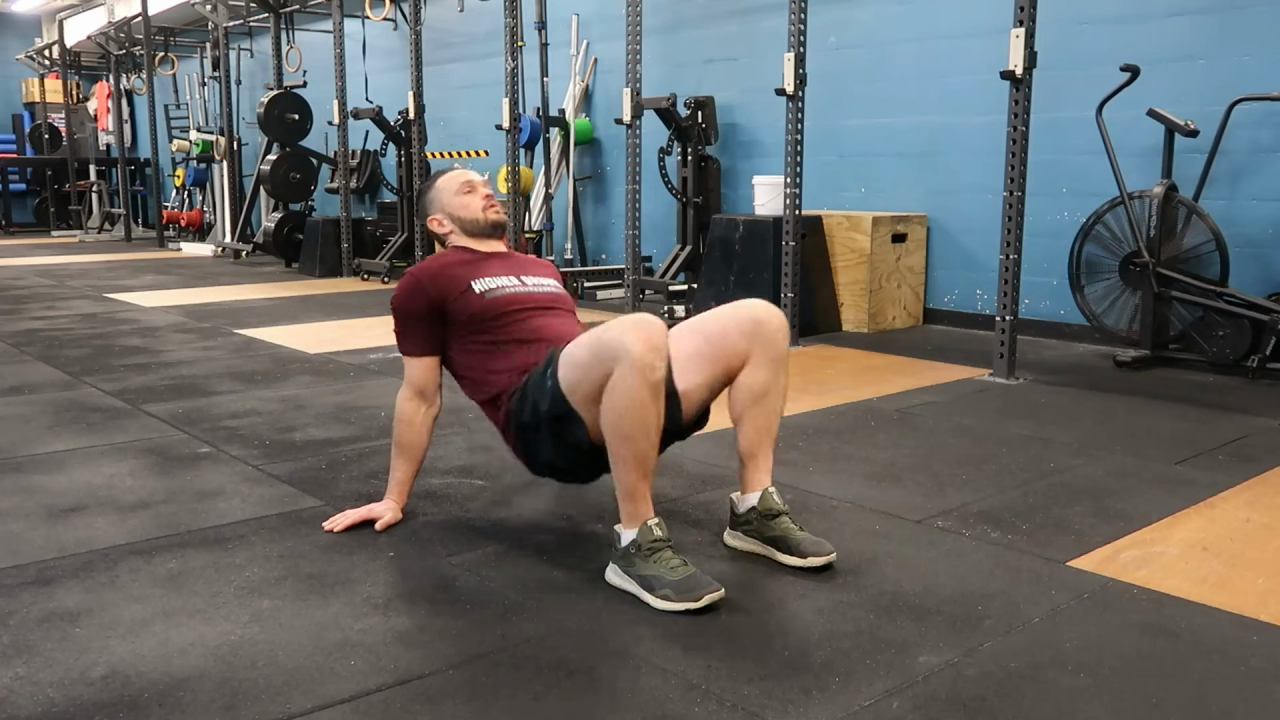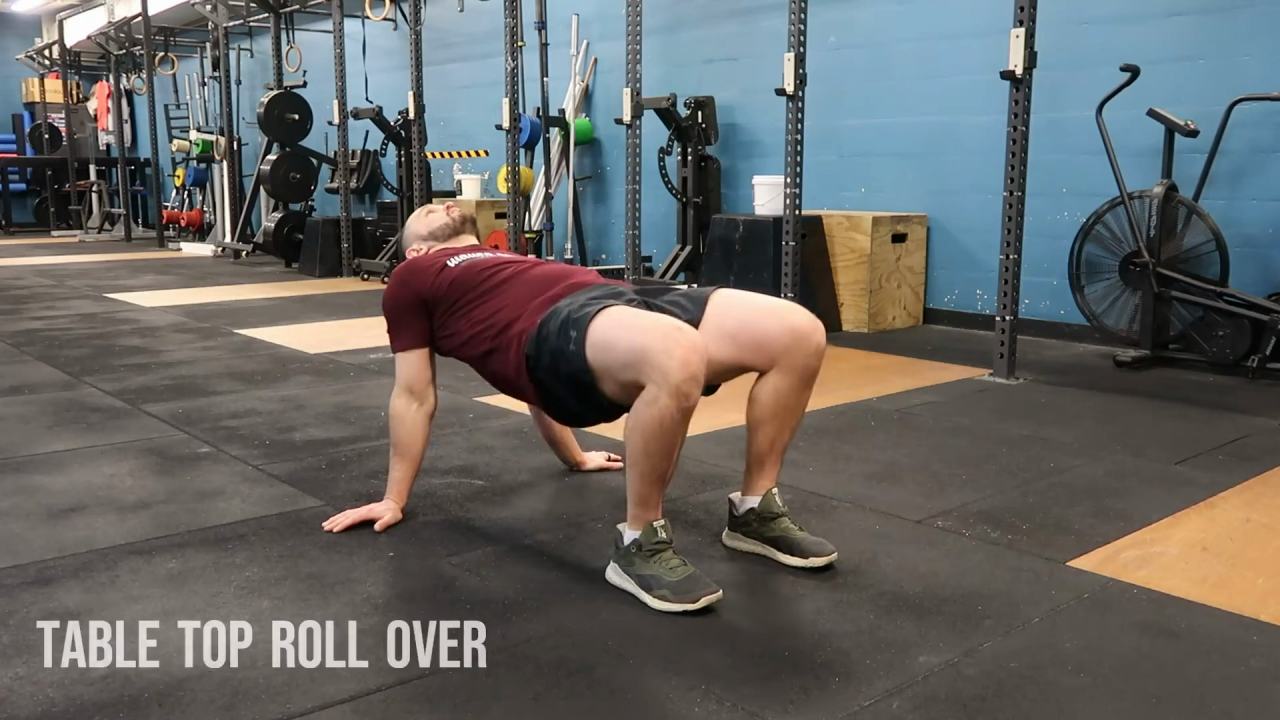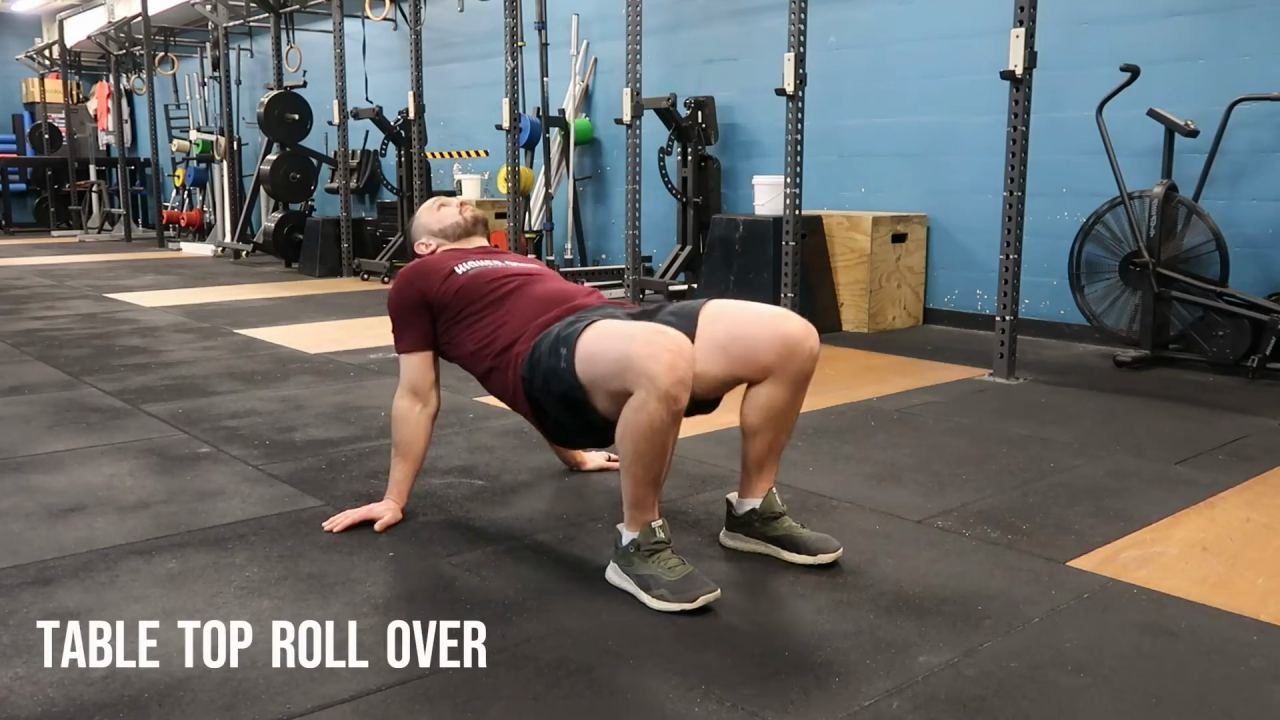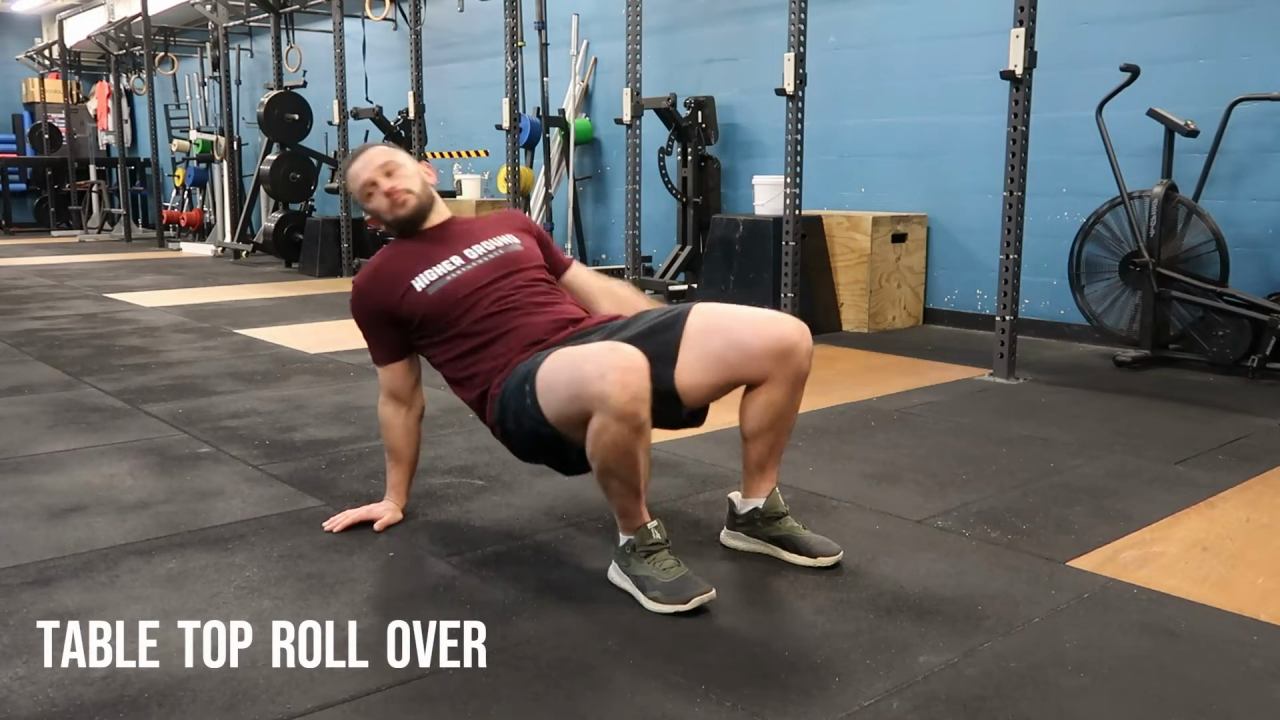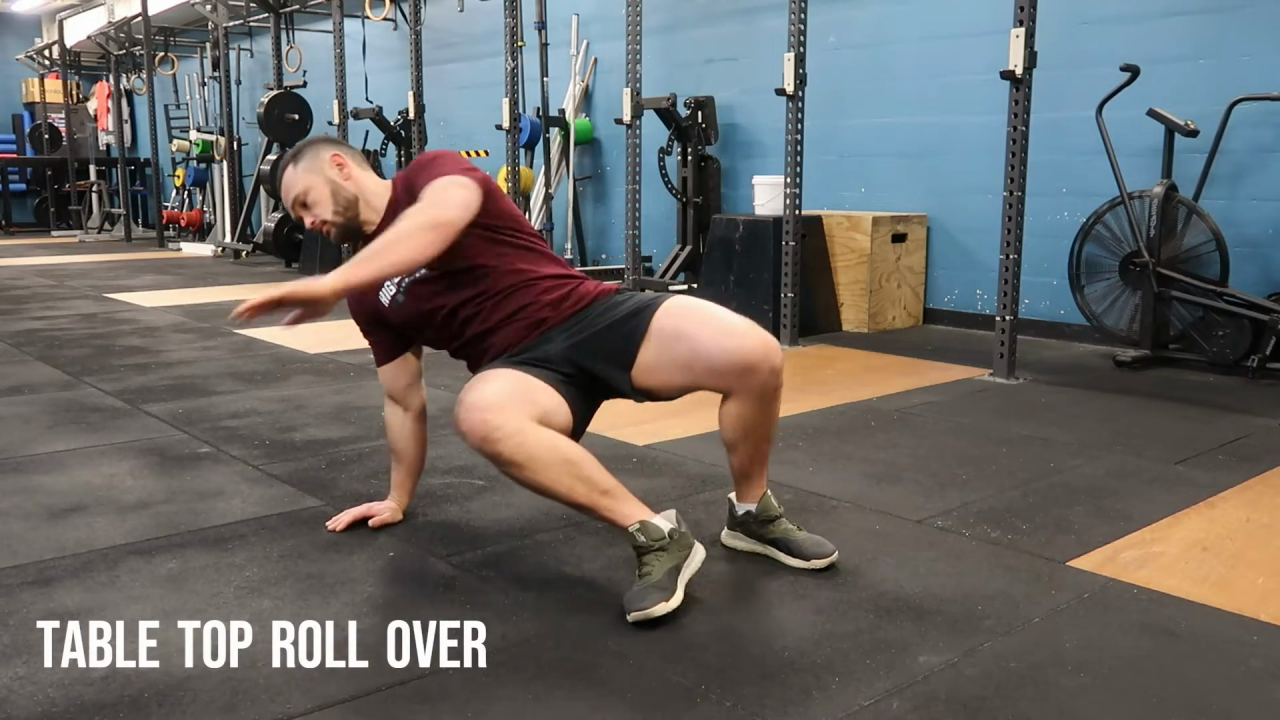
dt=0.5s
person 1, frame 1
left shoulder: (540, 268)
right shoulder: (428, 282)
right elbow: (421, 396)
left wrist: (588, 447)
right wrist: (395, 499)
left hip: (621, 384)
right hip: (547, 411)
left knee: (760, 322)
right knee: (638, 340)
left ankle: (754, 510)
right ankle: (636, 543)
person 1, frame 2
left shoulder: (509, 265)
right shoulder: (413, 280)
left elbow: (531, 379)
right elbow: (415, 395)
right wrist: (394, 500)
right hip: (562, 329)
left knee: (799, 335)
right knee: (678, 360)
left ankle: (755, 512)
right ankle: (640, 545)
person 1, frame 3
left shoulder: (529, 265)
right shoulder: (421, 278)
right elbow: (418, 395)
right wrist: (395, 500)
right hip: (552, 354)
left knee: (792, 339)
right knee: (664, 359)
left ankle: (753, 512)
right ankle: (639, 545)
person 1, frame 4
left shoulder: (511, 226)
right shoulder: (381, 282)
left elbow: (595, 290)
right elbow: (400, 399)
left wrist: (686, 336)
right wrist: (395, 499)
left hip: (606, 336)
right hip: (528, 390)
left knee: (784, 340)
right knee: (619, 376)
left ankle: (755, 511)
right ankle: (638, 545)
person 1, frame 5
left shoulder: (430, 175)
right shoulder: (376, 299)
left elbow: (440, 223)
right elbow: (402, 397)
left wrist: (331, 284)
right wrist: (400, 498)
left hip: (600, 313)
right hip: (527, 365)
left knee: (751, 355)
right knee: (482, 415)
left ankle: (751, 515)
right ankle: (652, 533)
